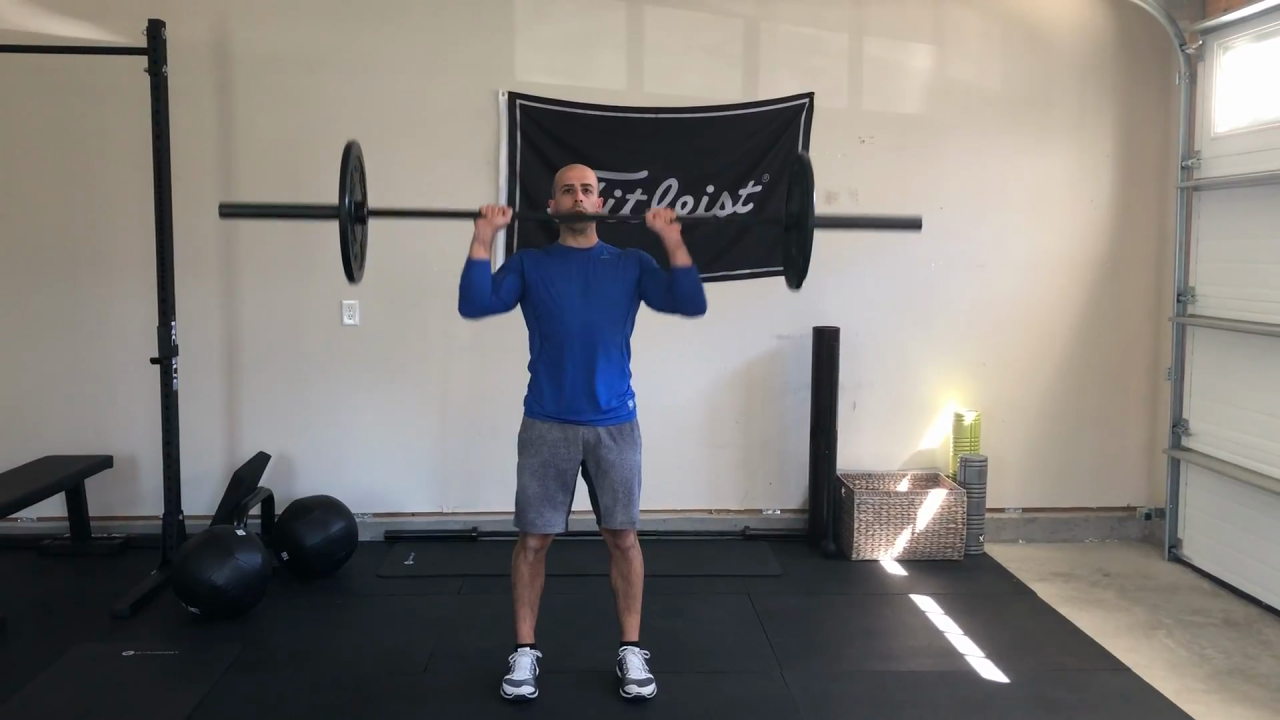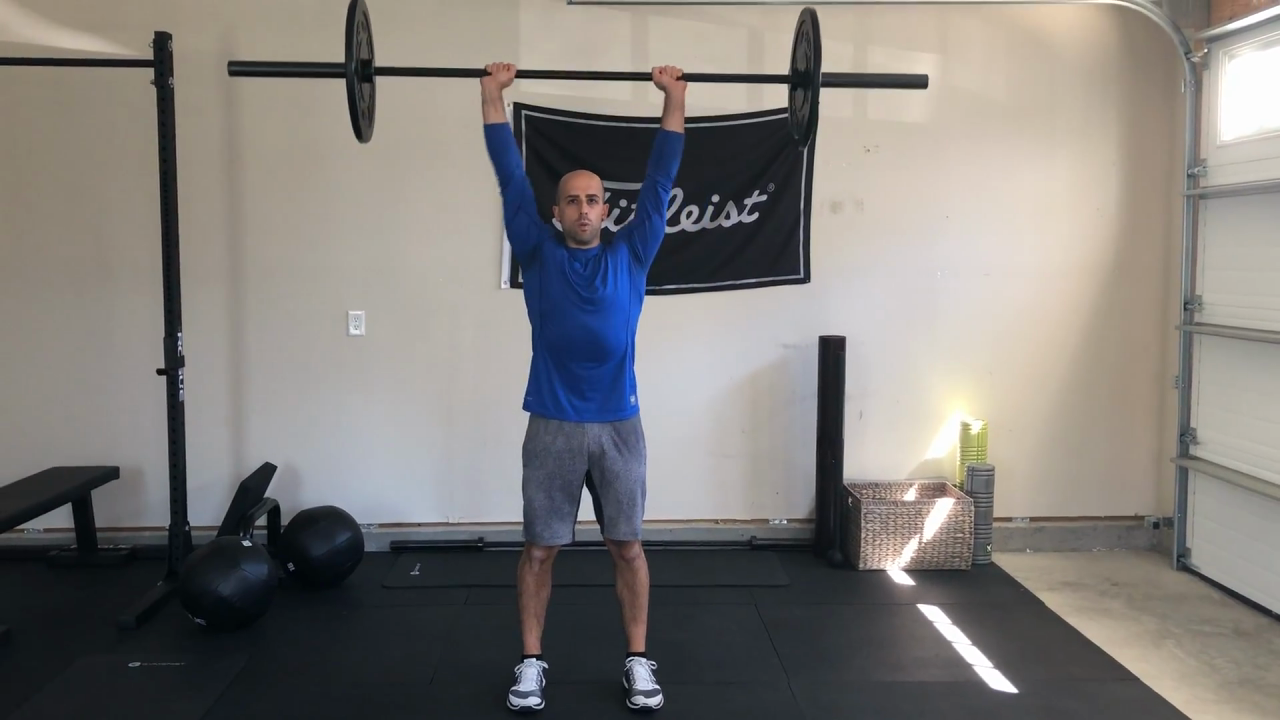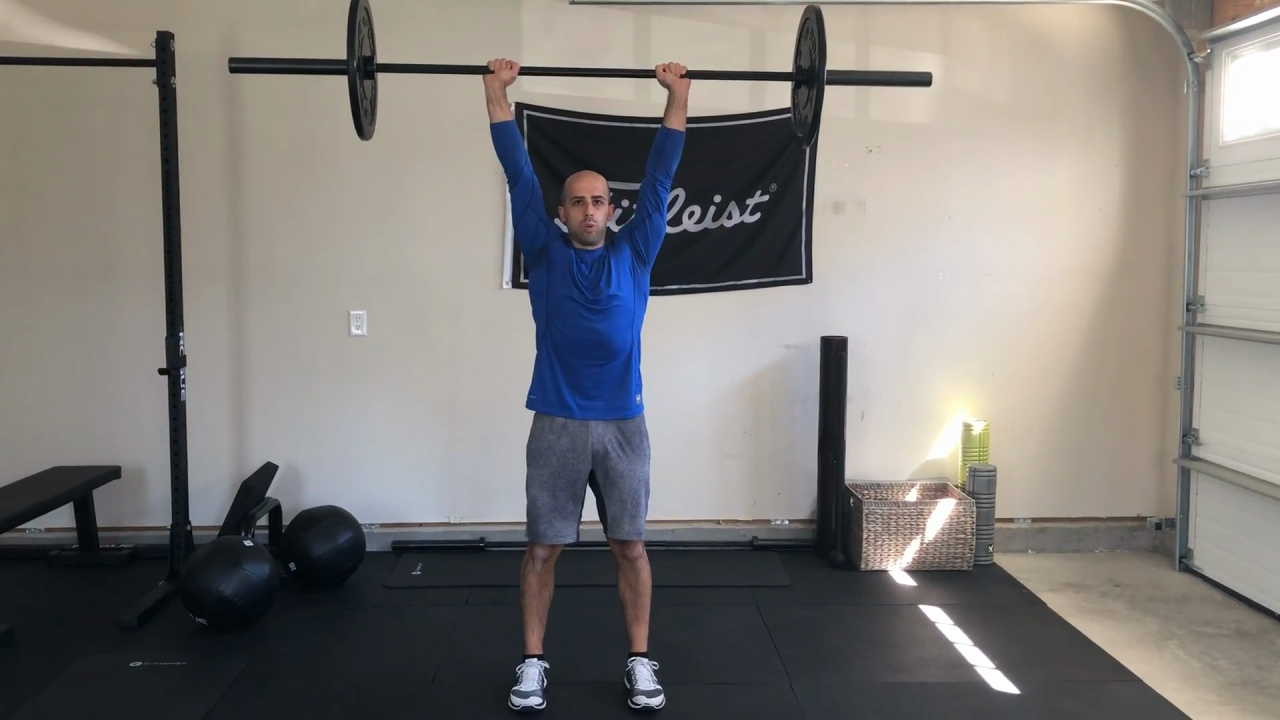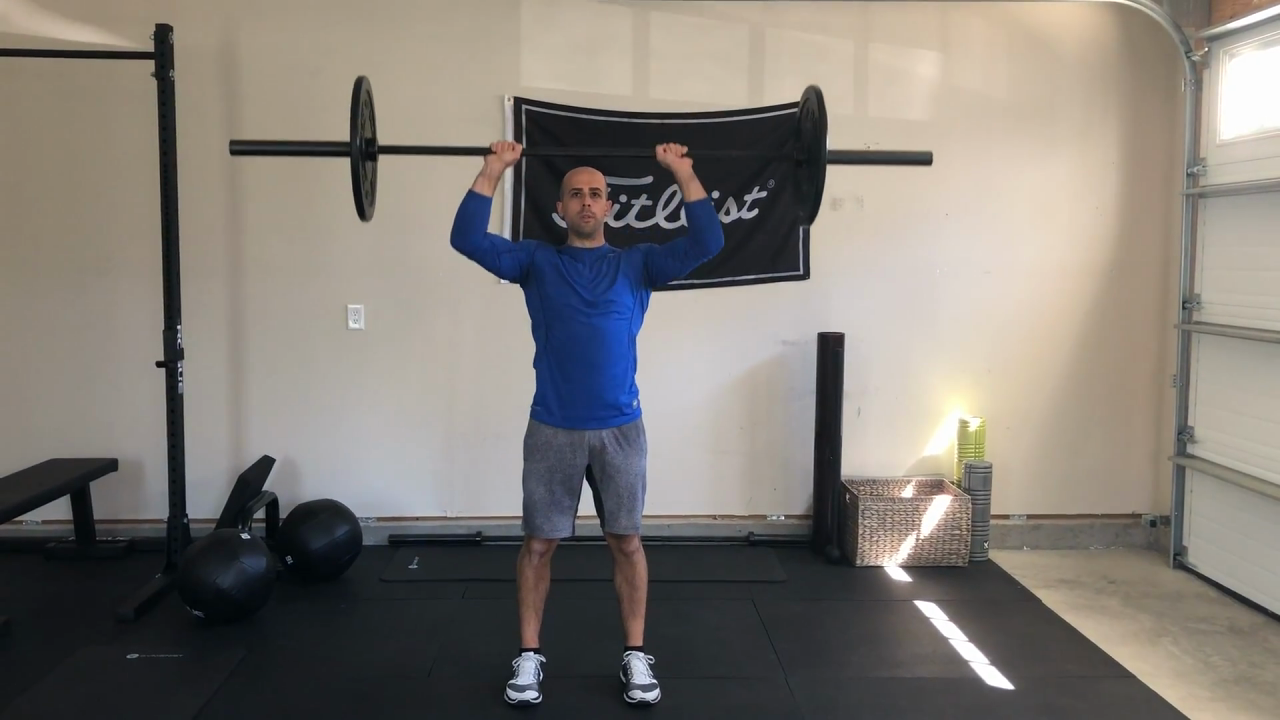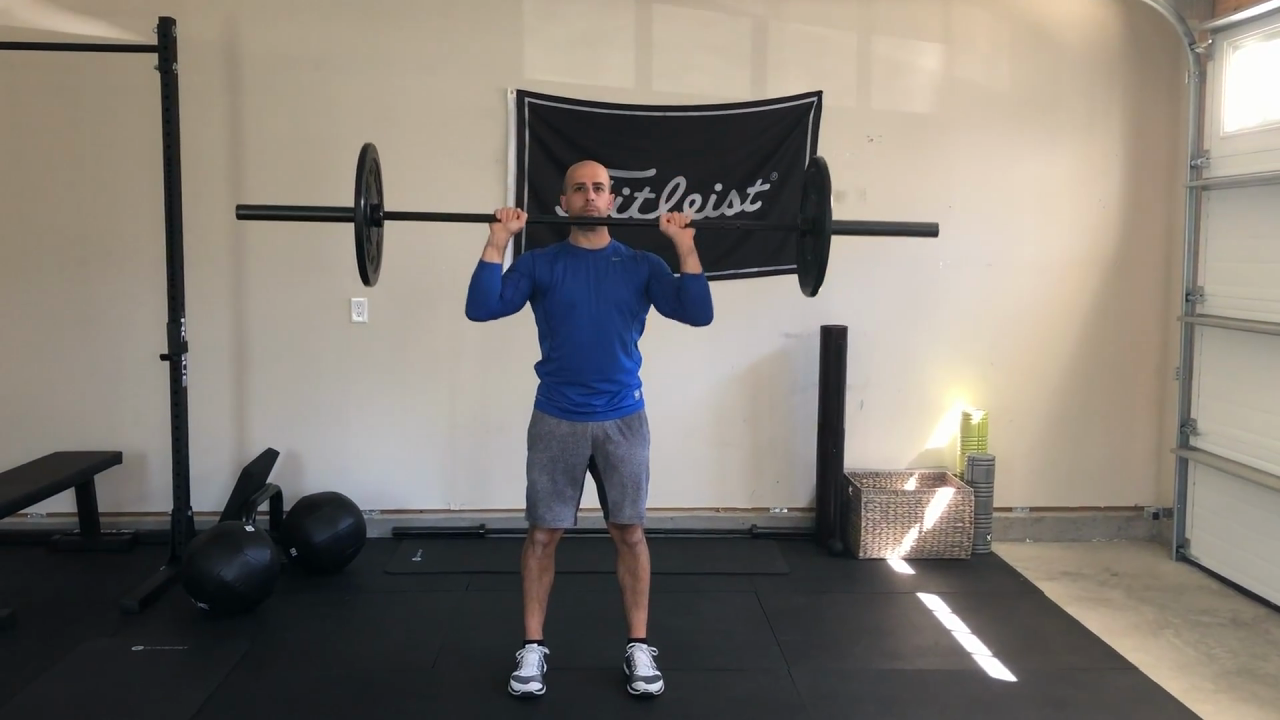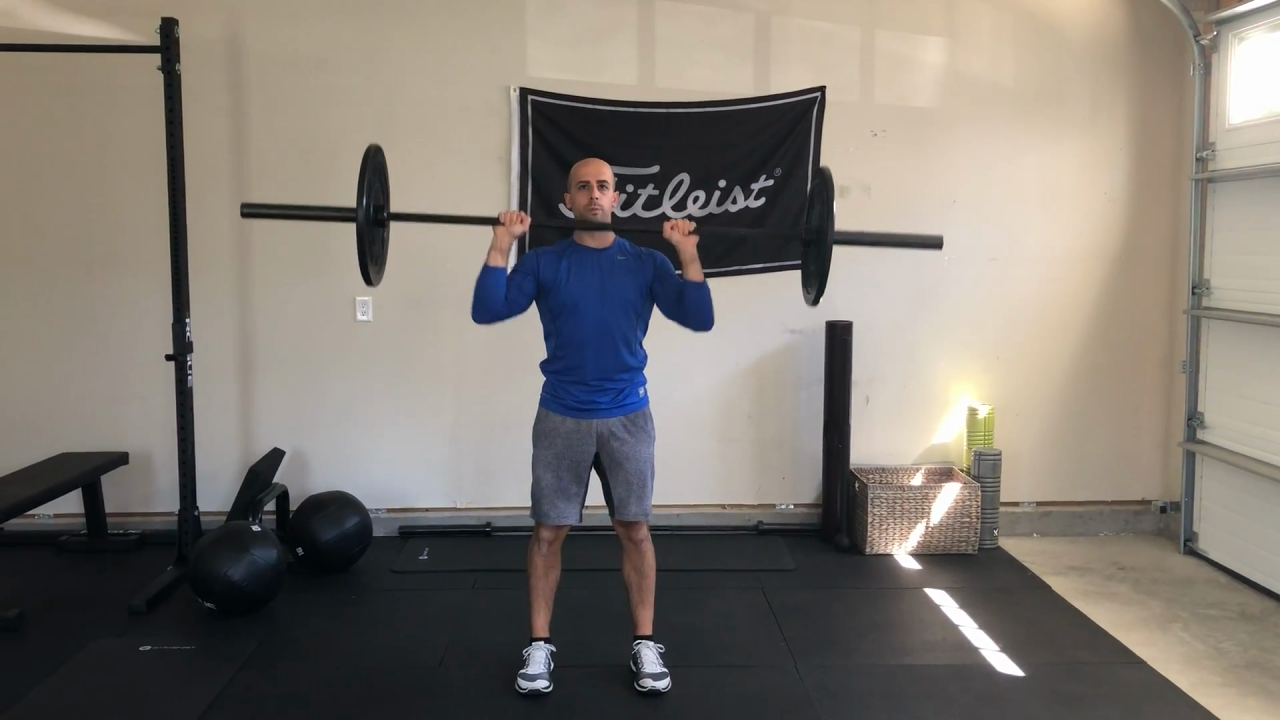
dt=0.7s
person 1, frame 1
left shoulder: (630, 264)
right shoulder: (529, 264)
left elbow: (691, 303)
right elbow: (473, 303)
left wrist: (673, 239)
right wrist: (483, 238)
left hip: (615, 423)
right hip: (545, 423)
left knee: (622, 536)
right knee: (533, 539)
left ankle: (631, 651)
right ankle: (524, 652)
person 1, frame 2
left shoulder: (632, 254)
right shoulder: (537, 252)
left elbow: (660, 176)
right elbow: (508, 170)
left wrist: (674, 97)
right wrist: (492, 92)
left hip: (620, 428)
right hip: (552, 430)
left knee: (628, 548)
right knee: (539, 550)
left ankle: (638, 661)
right ankle: (532, 662)
person 1, frame 3
left shoulder: (635, 254)
right shoulder: (543, 252)
left elbow: (661, 175)
right elbow: (516, 170)
left wrist: (677, 95)
right wrist: (497, 91)
left hip: (624, 427)
right hip: (556, 428)
left knee: (630, 547)
right knee: (542, 549)
left ankle: (639, 663)
right ankle: (532, 662)
person 1, frame 4
left shoulder: (638, 264)
right shoulder: (537, 261)
left elbow: (706, 241)
right elbow: (467, 238)
left wrist: (683, 172)
right wrist: (493, 169)
left hip: (621, 429)
right hip: (552, 429)
left knee: (626, 541)
right knee: (538, 544)
left ankle: (635, 656)
right ankle: (529, 656)
person 1, frame 5
left shoulder: (642, 264)
right shoulder: (539, 263)
left elbow: (698, 313)
right elbow: (481, 308)
left wrist: (685, 248)
right wrist: (496, 242)
left hip: (623, 419)
right hip: (555, 420)
left knee: (629, 533)
right knee: (542, 534)
left ankle: (638, 648)
right ankle: (532, 648)
person 1, frame 6
left shoulder: (647, 263)
right shoulder: (543, 262)
left elbow: (699, 318)
right elbow: (486, 310)
left wrist: (689, 253)
right wrist: (500, 247)
left hip: (628, 416)
right hip: (561, 417)
left knee: (635, 529)
right knee: (548, 531)
left ankle: (645, 644)
right ankle: (539, 645)
